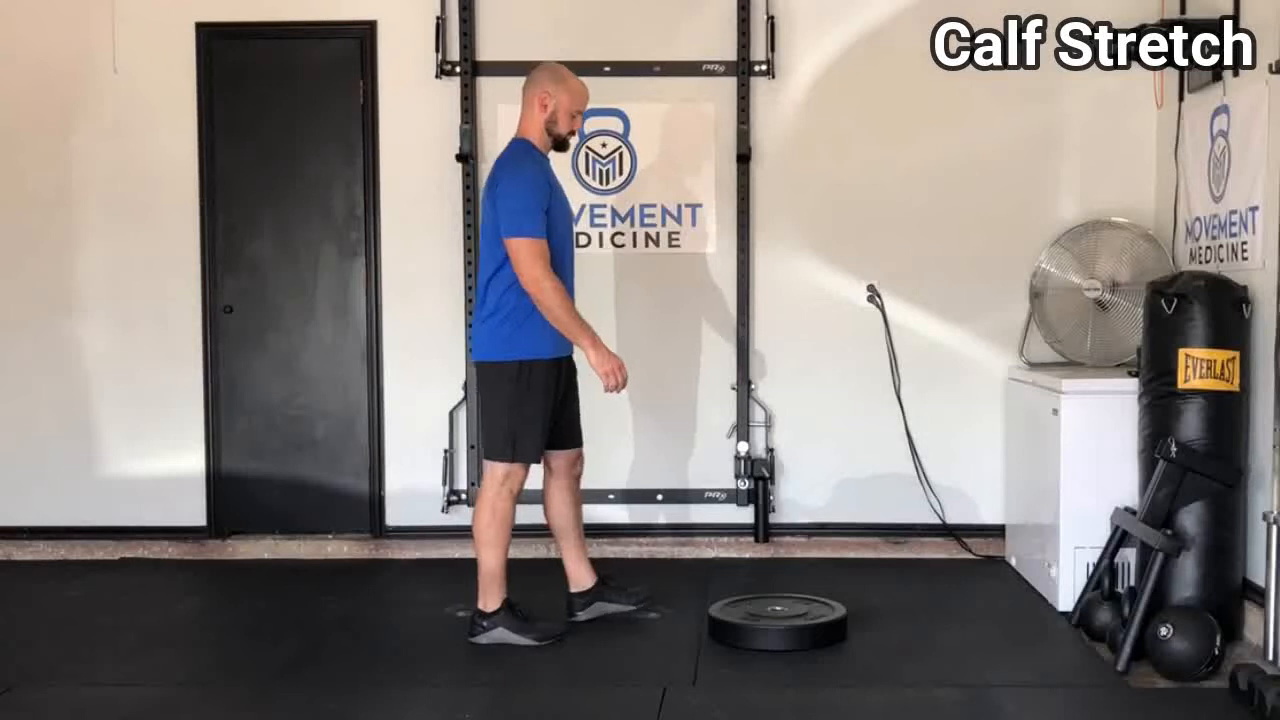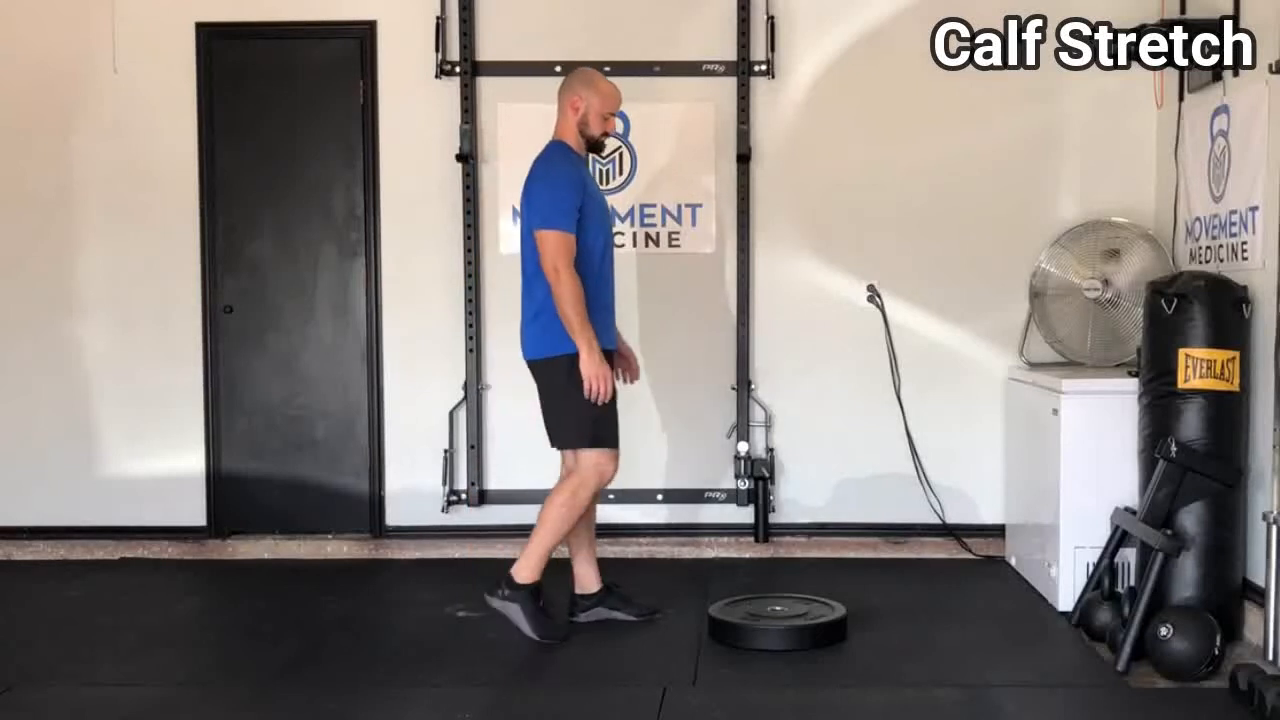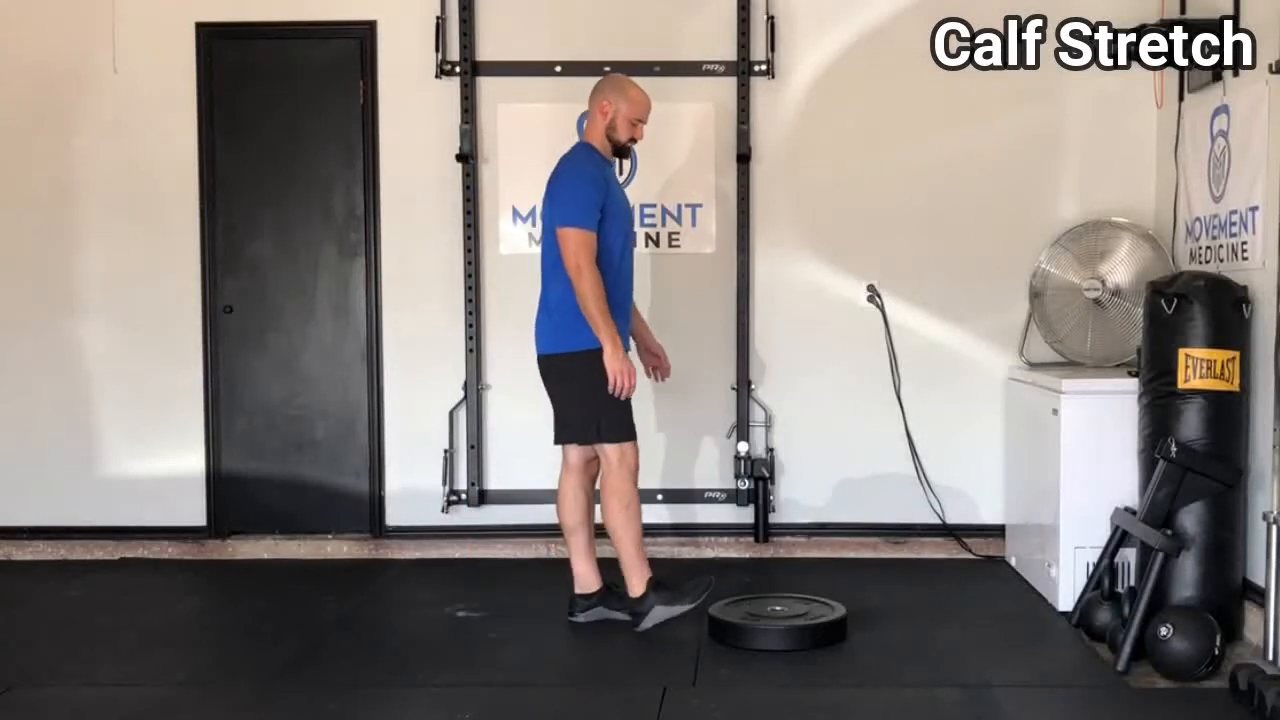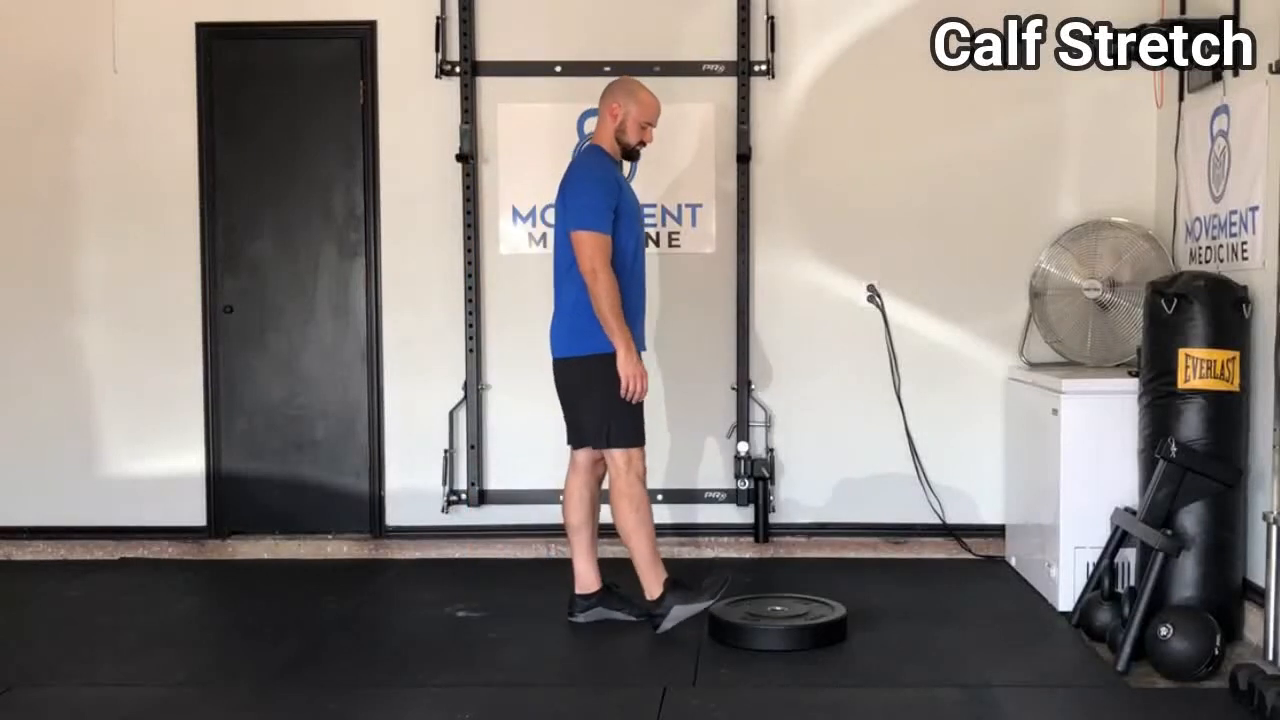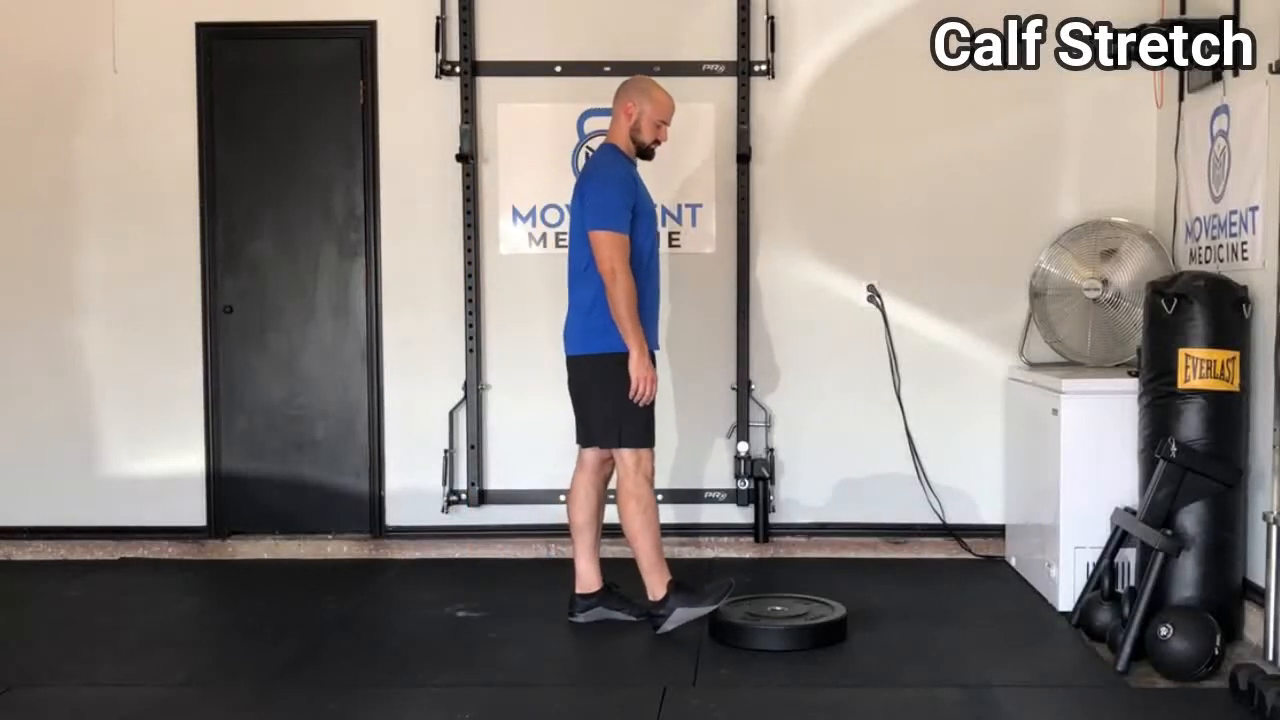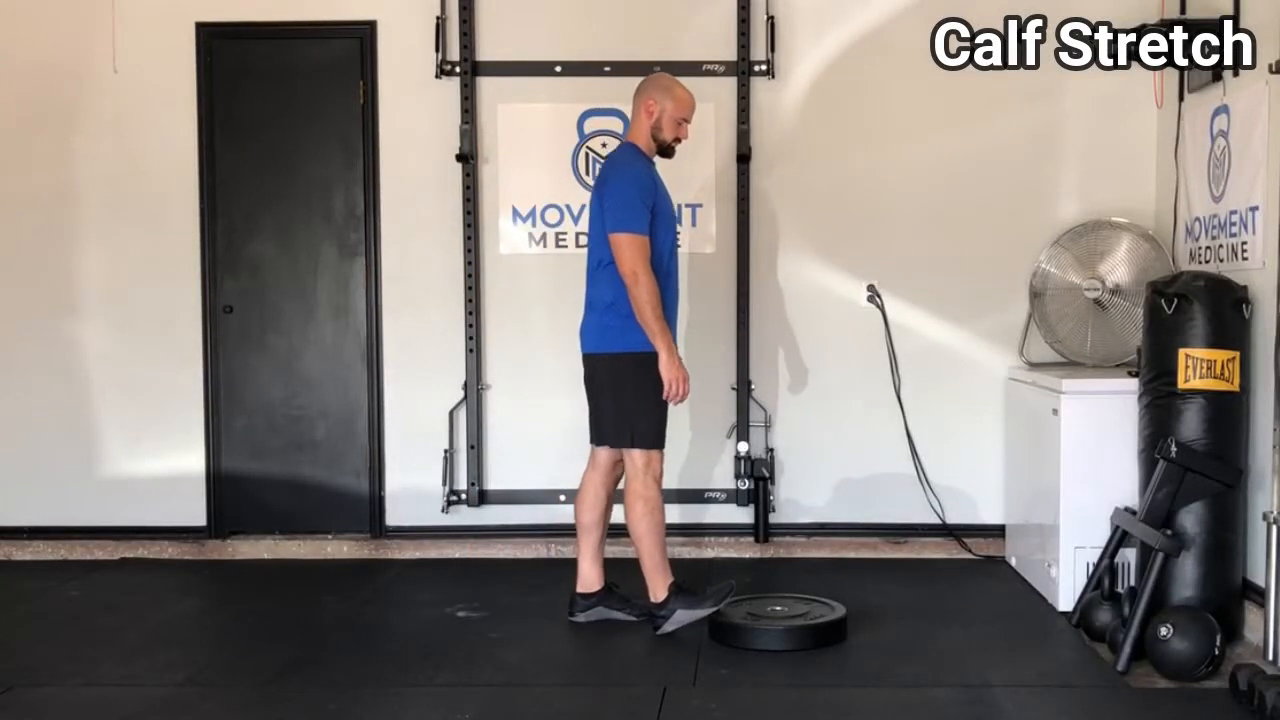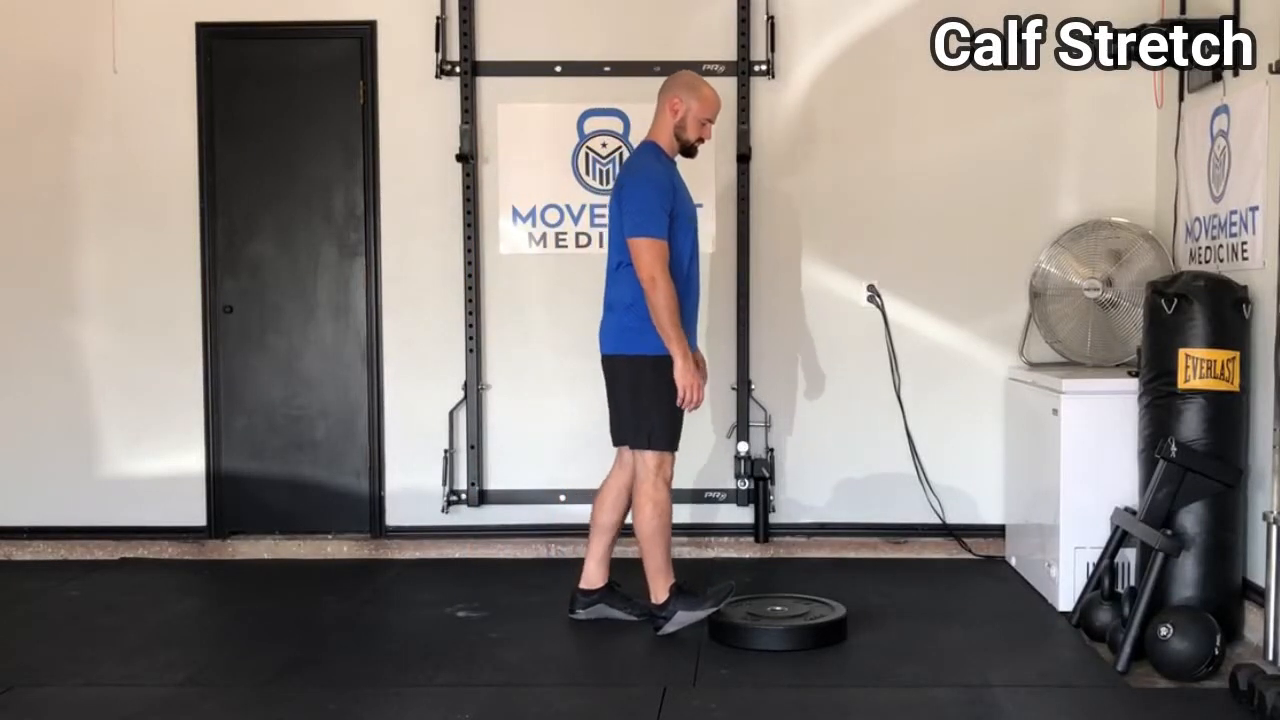
dt=0.3s
person 1, frame 1
left shoulder: (533, 168)
right shoulder: (521, 172)
right elbow: (534, 276)
right wrist: (593, 345)
left hip: (543, 351)
right hip: (517, 353)
left knee: (566, 464)
right knee: (506, 476)
left ankle: (584, 588)
right ankle: (491, 612)
person 1, frame 2
left shoulder: (574, 171)
right shoulder: (556, 172)
right elbow: (559, 270)
left wrist: (613, 342)
right wrist: (591, 351)
left hip: (577, 346)
right hip: (567, 349)
left knee: (582, 465)
right knee: (594, 465)
left ankle: (590, 589)
right ankle: (520, 582)
person 1, frame 3
left shoulder: (598, 173)
right shoulder: (579, 172)
right elbow: (579, 268)
left wrist: (643, 336)
right wrist: (613, 347)
left hip: (580, 344)
right hip: (578, 345)
left knee: (581, 461)
right knee: (618, 459)
left ankle: (588, 591)
right ankle: (641, 592)
person 1, frame 4
left shoulder: (603, 174)
right shoulder: (592, 174)
right elbow: (595, 269)
left wrist: (623, 347)
right wrist: (626, 348)
left hip: (589, 348)
right hip: (597, 349)
left knee: (588, 462)
right knee: (626, 466)
left ankle: (588, 591)
right ankle: (661, 594)
person 1, frame 5
left shoulder: (614, 172)
right shoulder: (610, 175)
right elbow: (614, 271)
left wrist: (632, 348)
right wrist: (638, 351)
left hip: (600, 347)
right hip: (611, 348)
left knee: (595, 462)
right knee: (635, 467)
left ankle: (588, 591)
right ankle: (664, 596)
person 1, frame 6
left shoulder: (633, 172)
right shoulder: (628, 174)
right elbow: (635, 272)
left wrist: (661, 349)
right wrist: (666, 351)
left hip: (617, 346)
right hip: (627, 348)
left knee: (606, 463)
right knee: (643, 468)
left ankle: (589, 590)
right ankle: (665, 598)
person 1, frame 7
left shoulder: (658, 171)
right shoulder: (649, 175)
right elbow: (653, 276)
left wrist: (687, 348)
right wrist: (682, 357)
left hip: (640, 347)
right hip: (646, 350)
left knee: (631, 465)
right knee: (654, 471)
left ankle: (592, 587)
right ankle: (666, 599)
